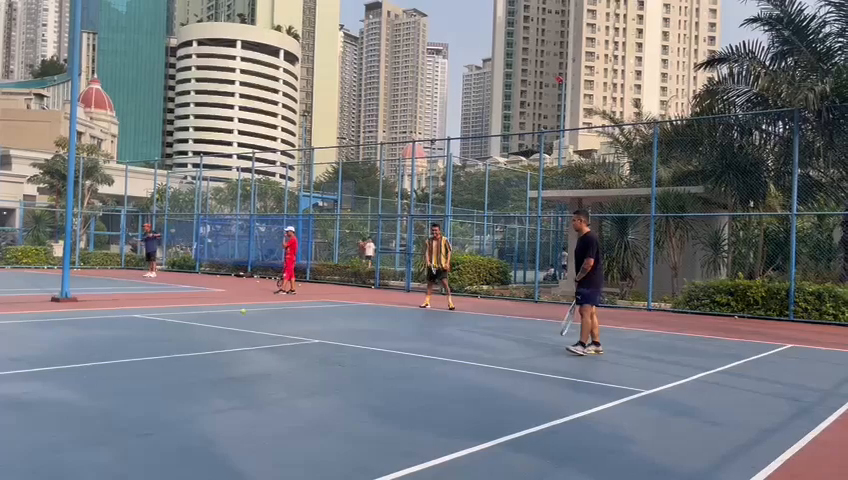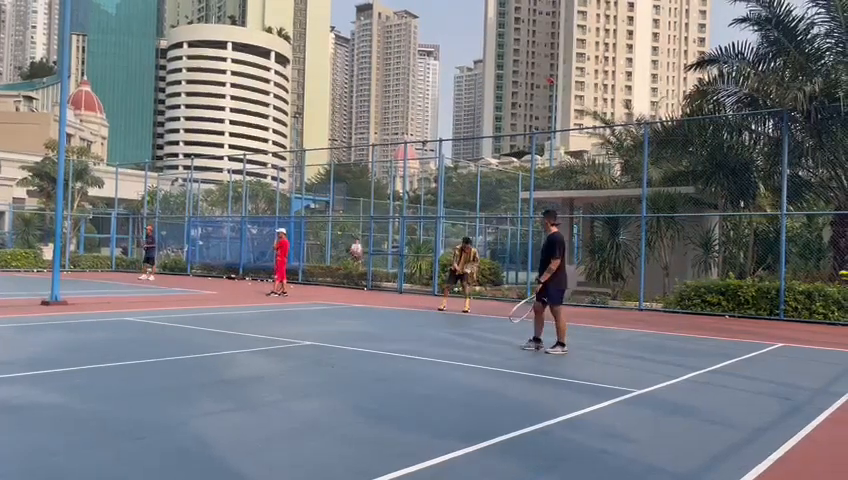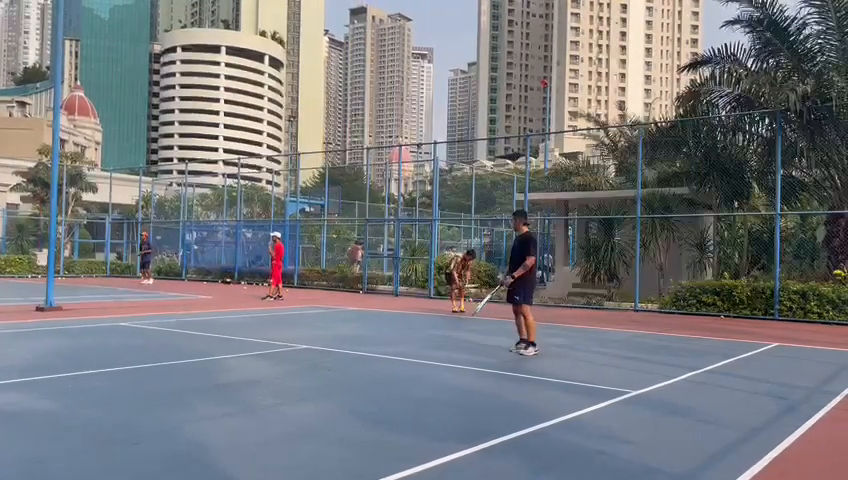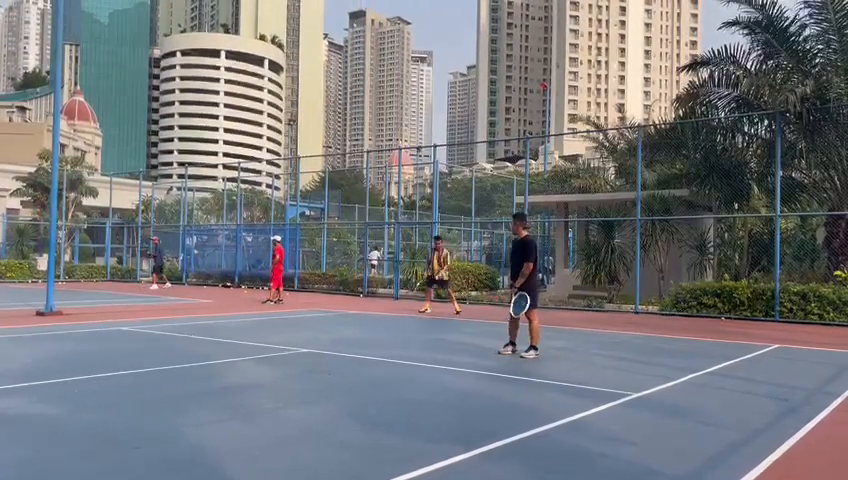
dt=1s
person 1, frame 1
left shoulder: (590, 238)
right shoulder: (581, 238)
left elbow: (589, 263)
left wrist: (577, 279)
right wrist: (579, 280)
left hip: (590, 283)
right hip: (586, 283)
left knee: (585, 312)
right knee: (591, 313)
left ankle: (582, 344)
right ankle: (596, 344)
person 1, frame 2
left shoulder: (556, 239)
right shoulder: (551, 238)
left elbow: (555, 264)
left wrist: (540, 281)
right wrist: (541, 280)
left hip: (554, 283)
right hip: (547, 283)
left knee: (557, 313)
right knee: (537, 309)
left ankle: (561, 345)
right ankle: (536, 340)
person 1, frame 3
left shoulder: (529, 238)
right shoulder: (517, 238)
left elbow: (530, 261)
left wrist: (513, 276)
right wrist: (508, 276)
left hip: (524, 281)
right hip: (515, 281)
left knee: (525, 312)
right knee: (516, 311)
left ankle: (532, 345)
right ankle: (523, 341)
person 1, frame 4
left shoulder: (528, 242)
right shoulder: (516, 241)
left elbow: (528, 267)
left wrist: (517, 285)
right wrist: (512, 281)
left hip: (527, 286)
right hip: (517, 285)
left knee: (531, 316)
right knee: (513, 315)
left ankle: (534, 348)
right ankle: (512, 344)
